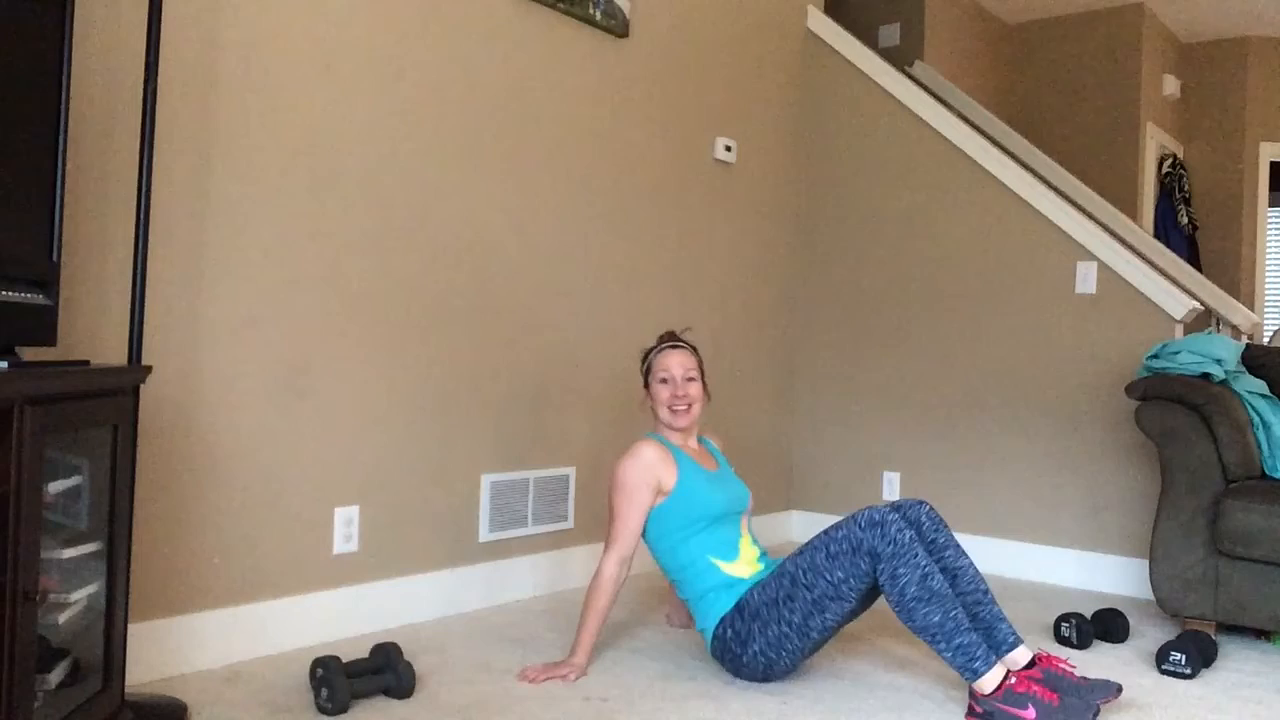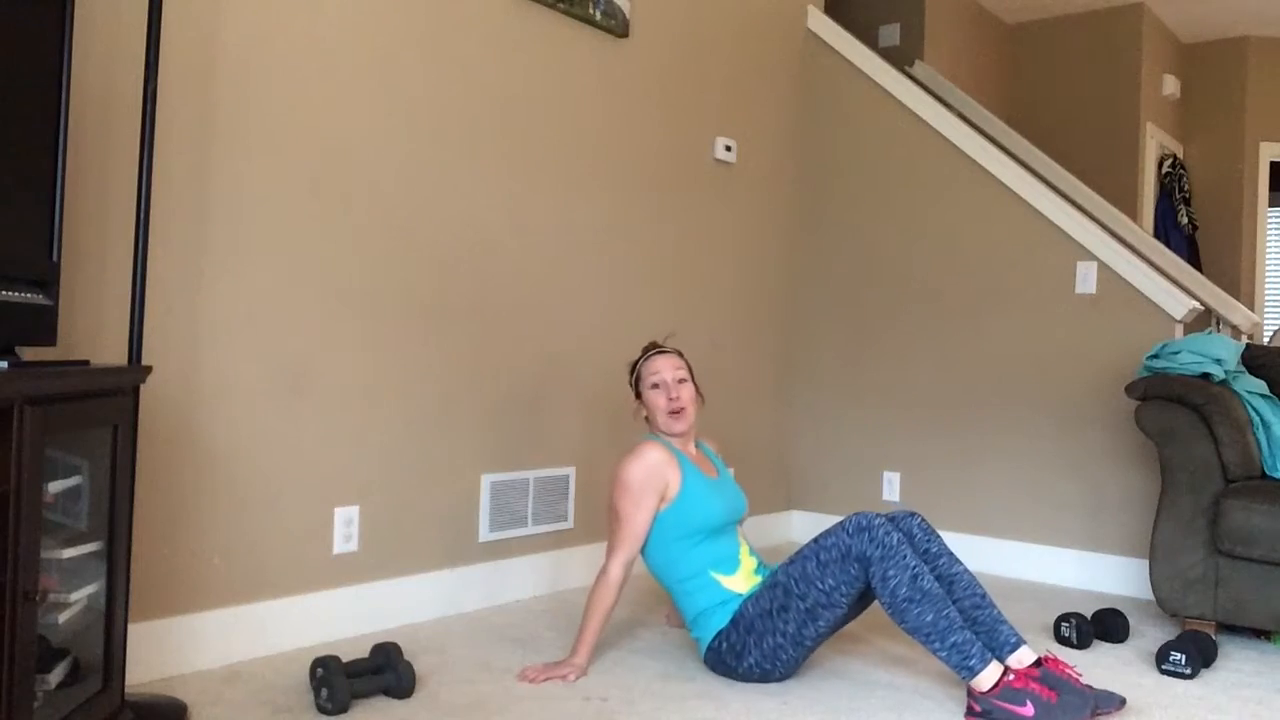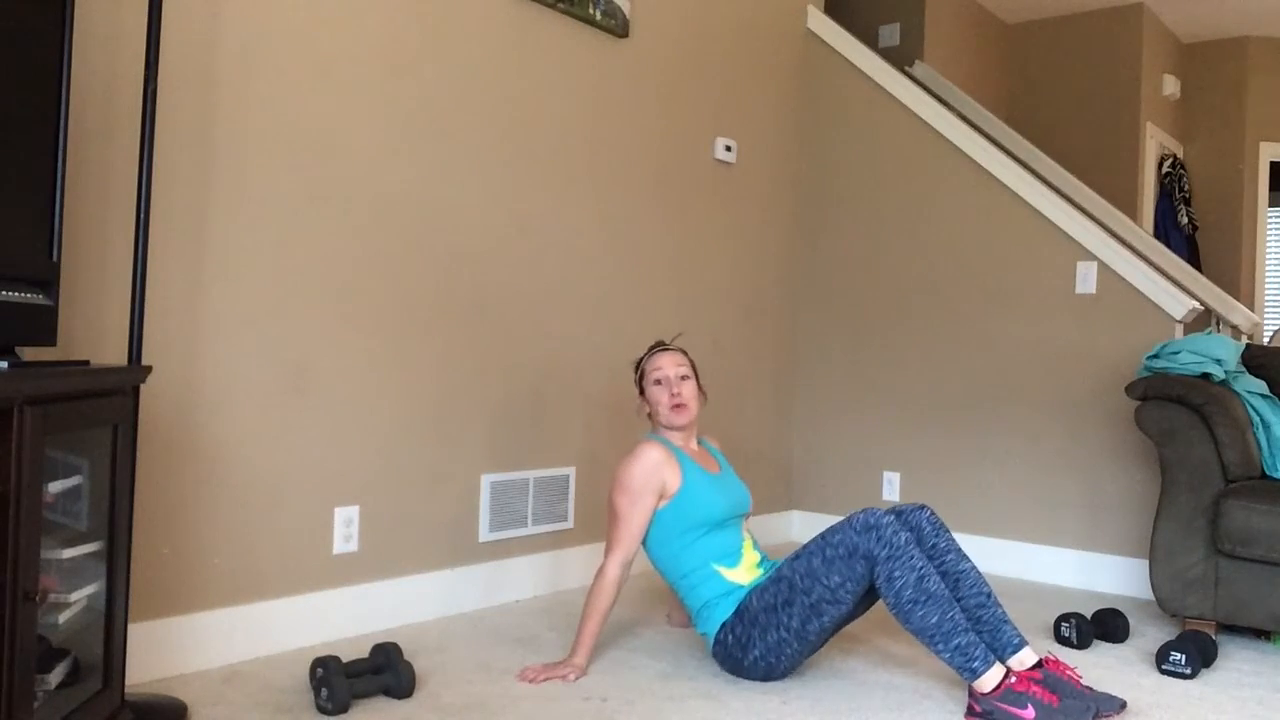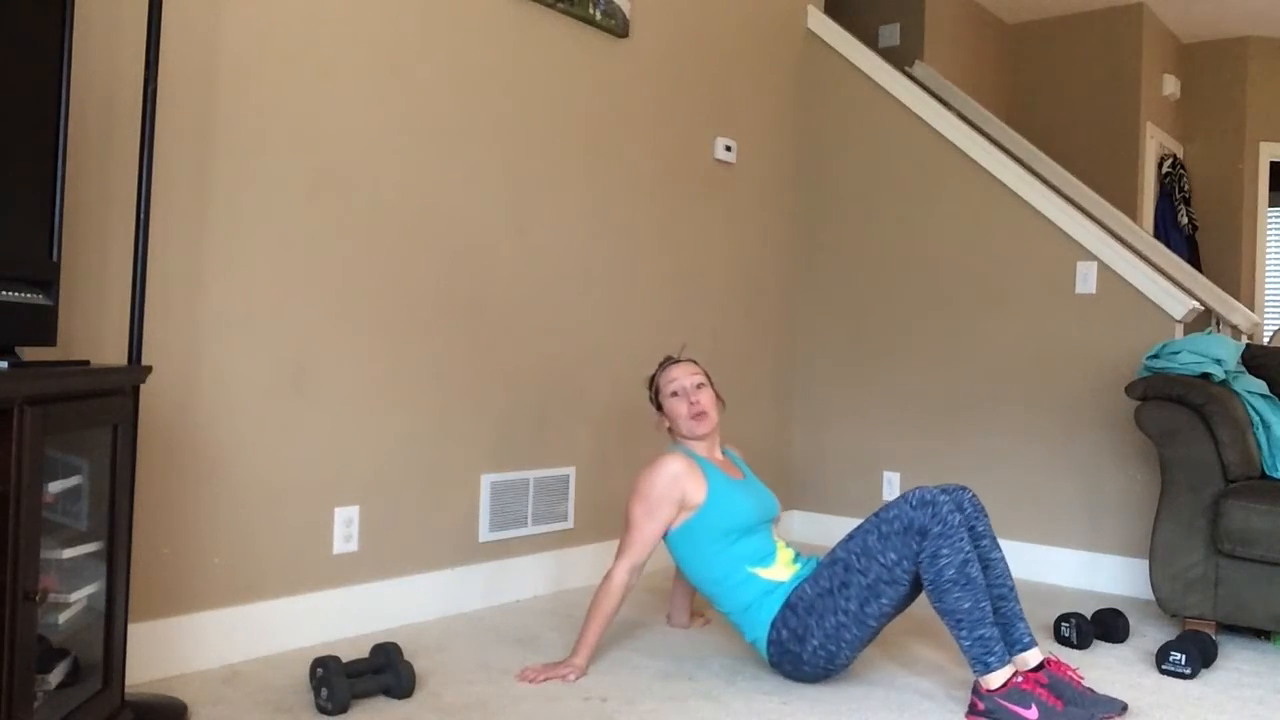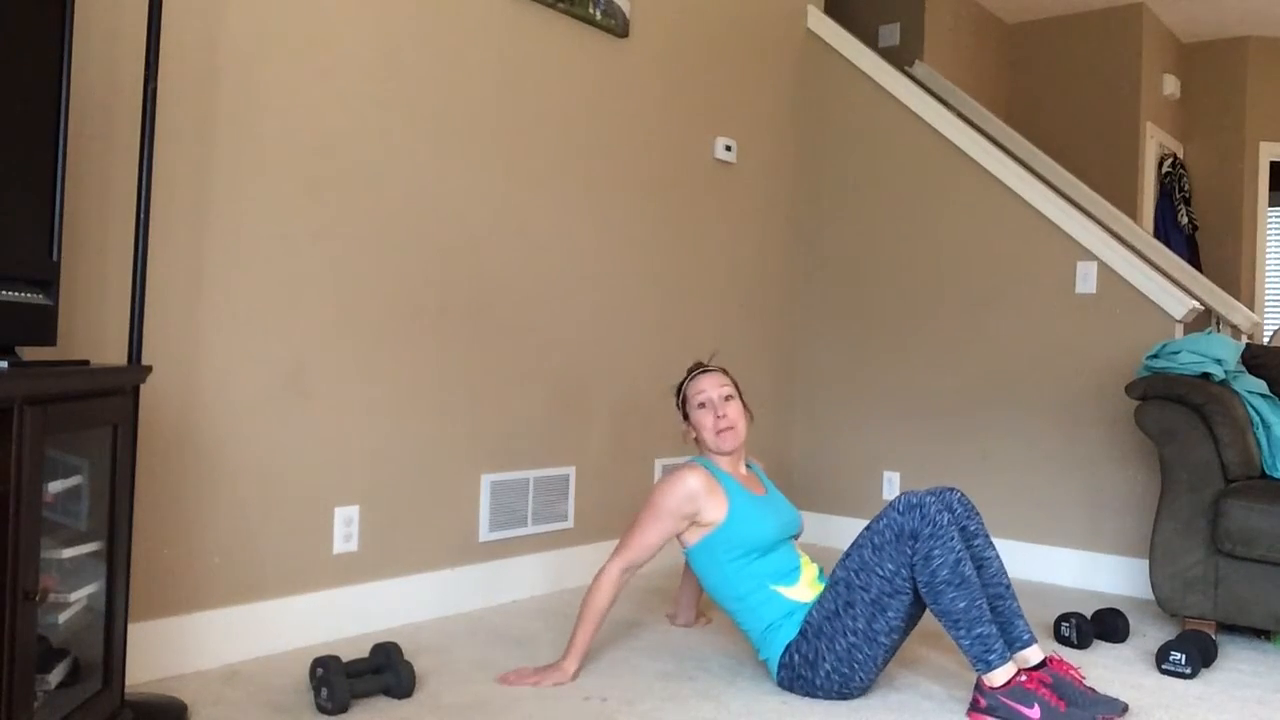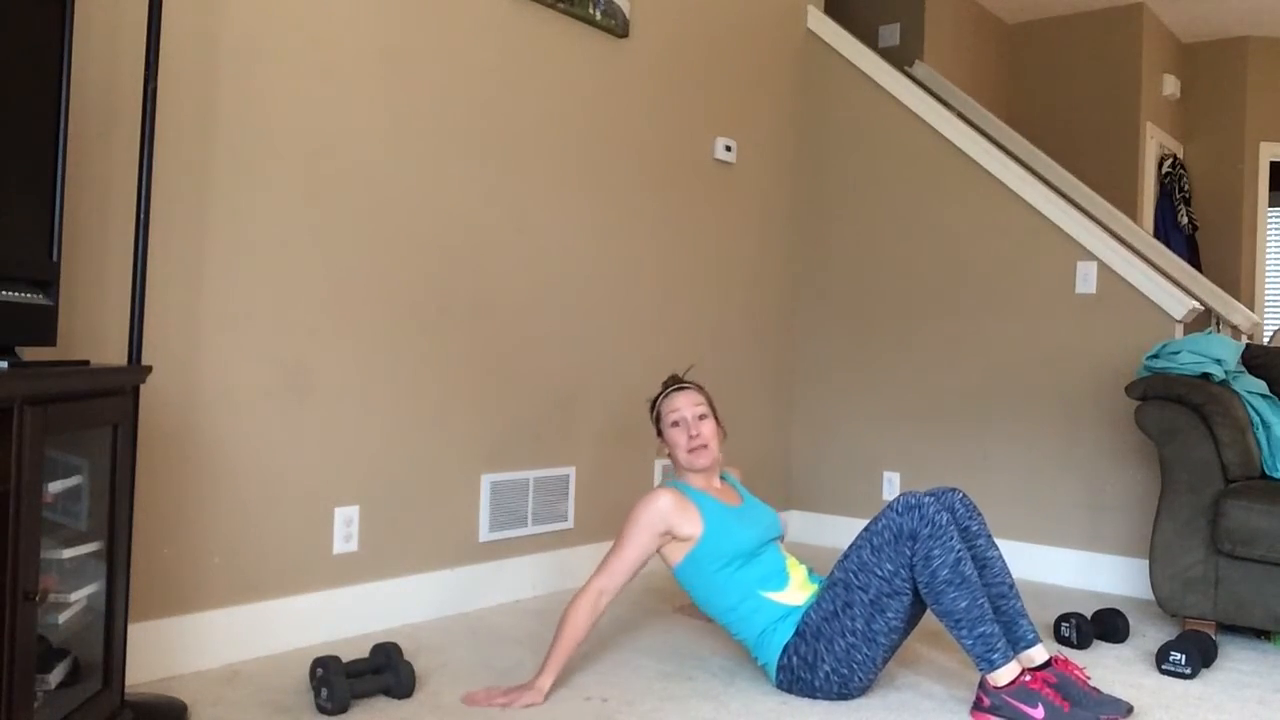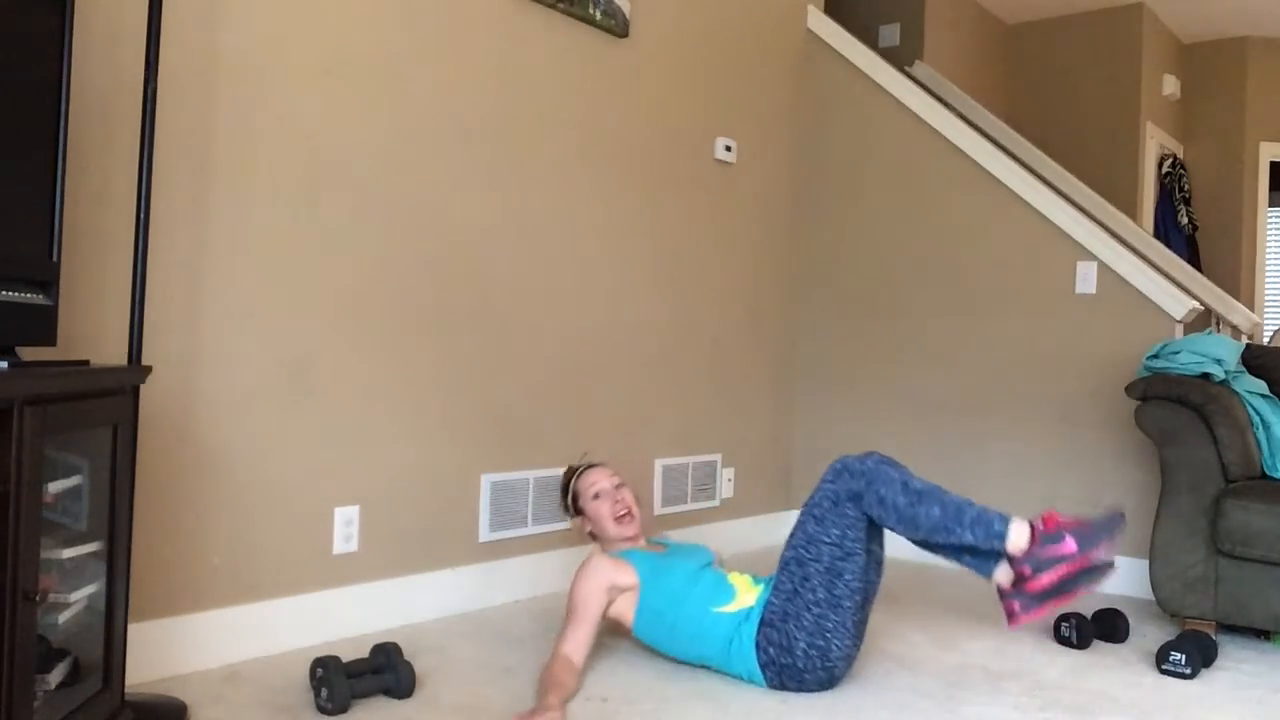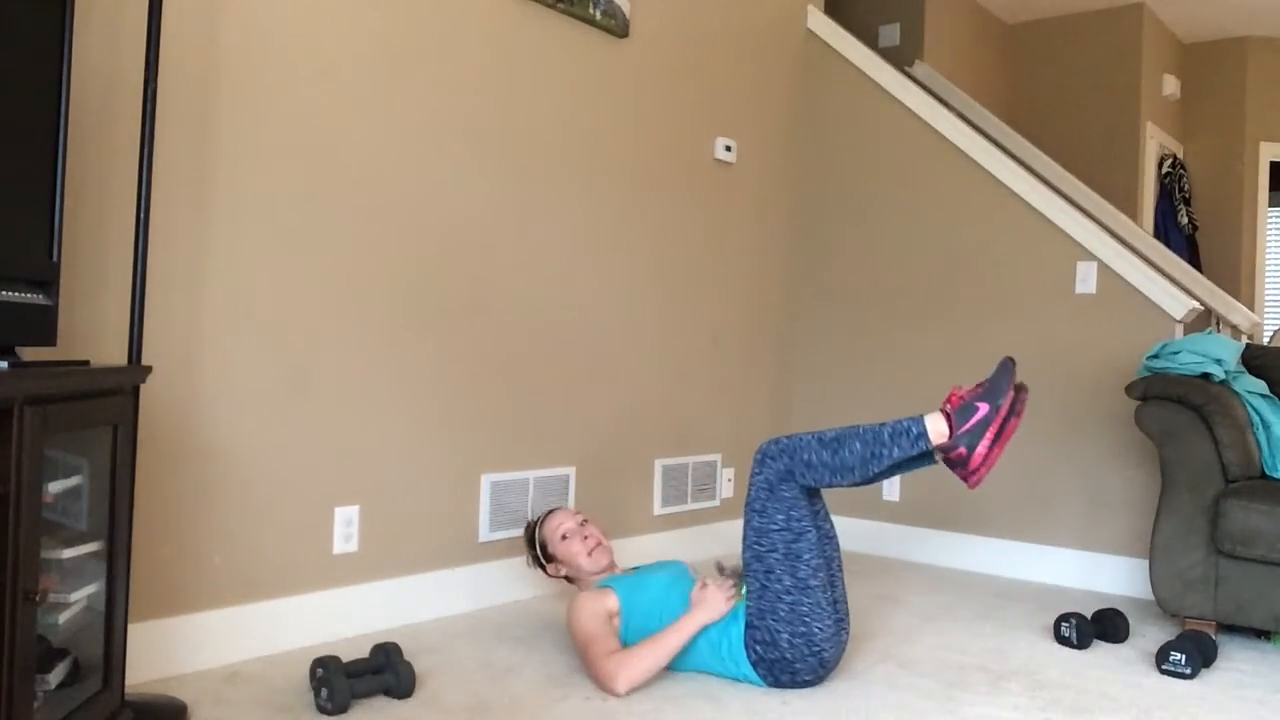
dt=0.7s
person 1, frame 1
left shoulder: (709, 448)
right shoulder: (645, 461)
right elbow: (614, 562)
right wrist: (577, 660)
left hip: (773, 605)
right hip: (746, 634)
left knee: (915, 516)
right knee: (878, 529)
left ankle: (1021, 664)
person 1, frame 2
left shoulder: (707, 453)
right shoulder: (647, 463)
right elbow: (616, 566)
right wrist: (577, 660)
left hip: (768, 612)
right hip: (740, 641)
left knee: (907, 527)
right knee: (867, 534)
left ankle: (1021, 663)
person 1, frame 3
left shoulder: (710, 450)
right shoulder: (649, 462)
right elbow: (615, 562)
left wrist: (688, 604)
right wrist: (578, 659)
left hip: (776, 611)
right hip: (746, 636)
left knee: (917, 519)
right knee: (876, 532)
left ankle: (1023, 663)
person 1, frame 4
left shoulder: (730, 459)
right shoulder: (671, 472)
right elbow: (624, 568)
left wrist: (681, 612)
right wrist: (577, 660)
left hip: (811, 600)
right hip: (797, 633)
left knee: (958, 504)
right knee: (928, 511)
left ankle: (1028, 661)
person 1, frame 5
left shoulder: (754, 472)
right shoulder: (691, 484)
right elbow: (618, 566)
left wrist: (685, 613)
right wrist: (567, 665)
left hip: (837, 629)
right hip: (812, 657)
left knee: (949, 504)
right knee: (917, 515)
left ankle: (1030, 661)
person 1, frame 6
left shoulder: (730, 484)
right shoulder: (666, 505)
right elbow: (598, 591)
left hip: (829, 623)
right hip: (810, 660)
left knee: (950, 504)
right knee: (917, 514)
left ankle: (1033, 660)
person 1, frame 7
left shoulder: (663, 549)
right shoulder: (601, 570)
right elbow: (567, 655)
left hip: (813, 639)
right hip: (786, 650)
left knee: (866, 478)
right knee: (856, 478)
left ankle: (1019, 572)
right ankle: (1025, 542)
person 1, frame 8
left shoulder: (648, 576)
right shoulder: (590, 605)
right elbow: (615, 676)
left wrist: (734, 582)
right wrist: (699, 614)
left hip: (814, 631)
right hip: (785, 649)
left knee: (796, 470)
right knee: (779, 460)
left ankle: (955, 450)
right ankle: (947, 428)
